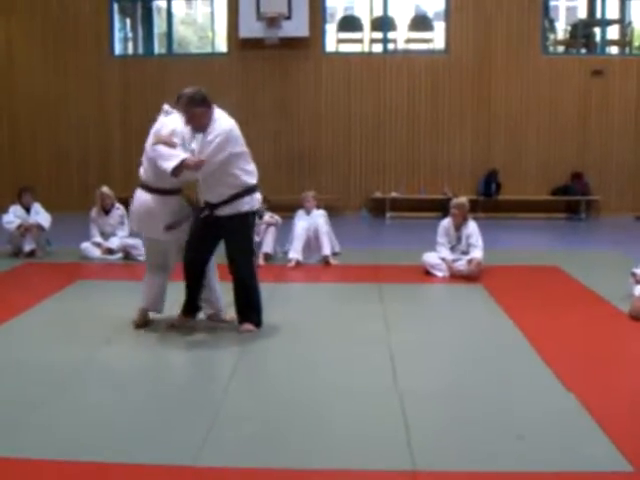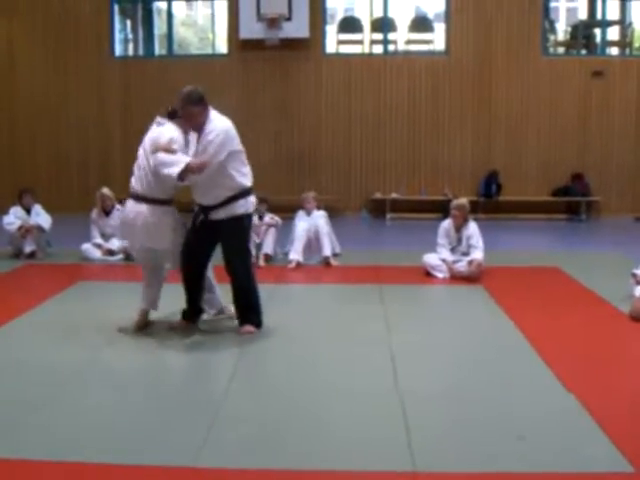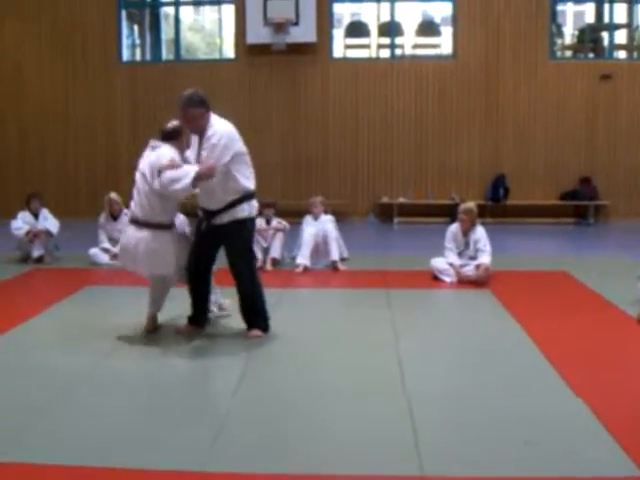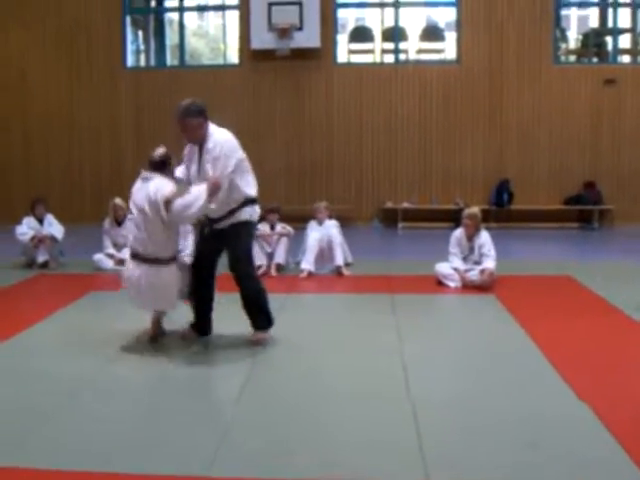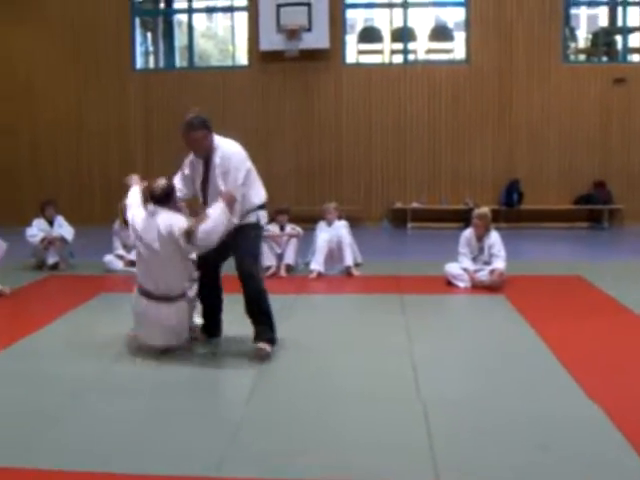
dt=0.1s
person 1, frame 1
left shoulder: (222, 130)
right shoulder: (208, 126)
left elbow: (197, 167)
left hip: (239, 205)
right hip: (214, 204)
left knee: (241, 263)
right knee: (194, 255)
left ankle: (251, 317)
right ankle: (190, 309)
person 1, frame 2
left shoulder: (219, 130)
right shoulder: (203, 128)
left elbow: (199, 169)
left hip: (234, 207)
right hip: (208, 208)
left knee: (238, 265)
right knee: (191, 259)
left ankle: (251, 319)
right ankle: (192, 314)
person 1, frame 3
left shoulder: (222, 132)
right shoulder: (198, 135)
left hip: (236, 210)
right hip: (210, 212)
left knee: (242, 268)
right knee: (197, 264)
left ankle: (257, 323)
right ankle: (198, 319)
person 1, frame 4
left shoulder: (222, 142)
right shoulder: (193, 147)
right elbow: (184, 175)
left hip: (239, 214)
right hip: (212, 218)
left knee: (242, 270)
right knee: (200, 270)
left ankle: (262, 324)
right ankle: (201, 326)
person 1, frame 5
left shoulder: (230, 153)
right shoulder: (194, 158)
right elbow: (181, 184)
left hip: (246, 219)
left knee: (248, 273)
right knee: (206, 271)
left ankle: (264, 335)
right ankle: (211, 328)
person 2, frame 1
left shoulder: (166, 120)
right shoulder: (174, 125)
right elbow: (160, 151)
right wrist: (185, 162)
left hip: (144, 201)
right hip: (162, 203)
left knee: (159, 263)
left ankle: (145, 312)
right ankle: (214, 310)
person 2, frame 2
left shoulder: (157, 131)
right shoulder: (171, 135)
right elbow: (162, 159)
right wrist: (187, 166)
left hip: (134, 212)
right hip: (155, 214)
left knee: (153, 266)
left ankle: (144, 314)
right ankle: (215, 307)
person 2, frame 3
left shoulder: (151, 153)
right shoulder: (169, 157)
right elbow: (170, 180)
right wrist: (199, 173)
left hip: (134, 237)
right hip: (157, 238)
left knee: (162, 272)
left ankle: (152, 318)
person 2, frame 4
left shoulder: (140, 185)
right shoulder: (165, 189)
right elbow: (180, 208)
right wrist: (206, 191)
left hip: (135, 272)
right hip: (159, 272)
left ankle: (156, 325)
person 2, frame 5
left shoulder: (139, 219)
right shoulder: (178, 226)
left elbow: (133, 206)
right elbow: (205, 235)
left wrist: (135, 187)
right wrist: (223, 205)
left hip: (144, 305)
right hip: (173, 310)
